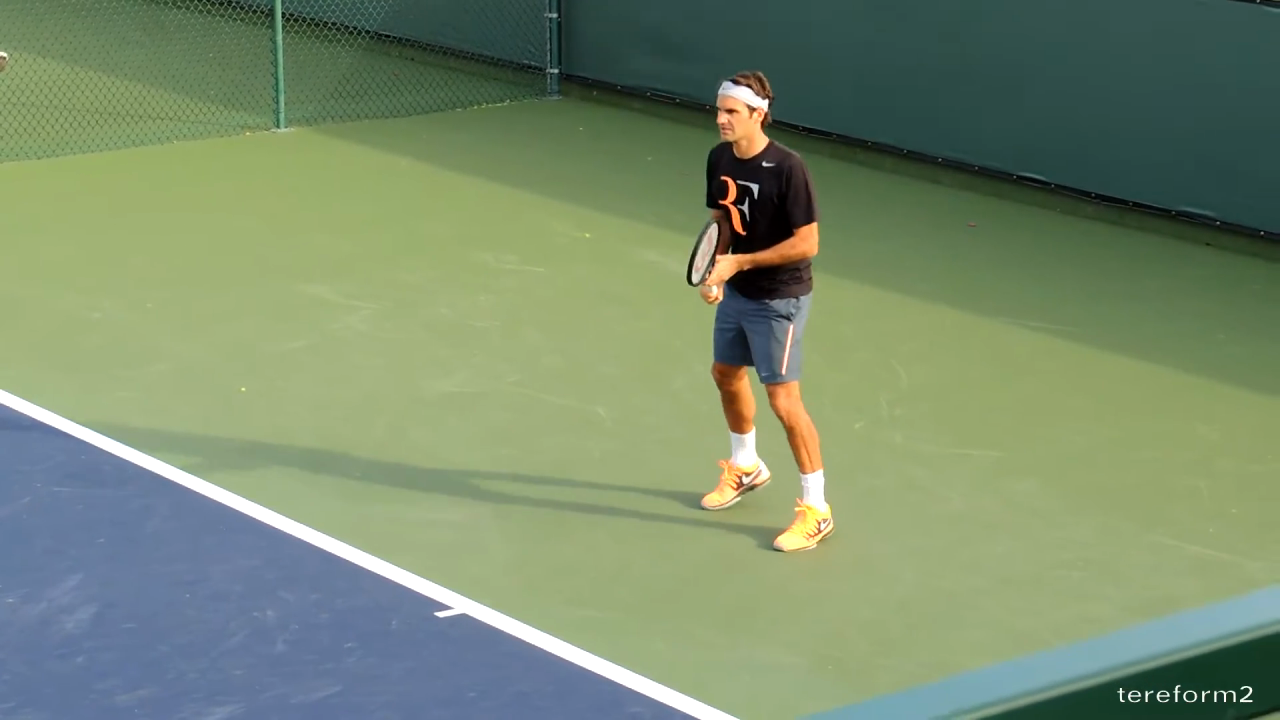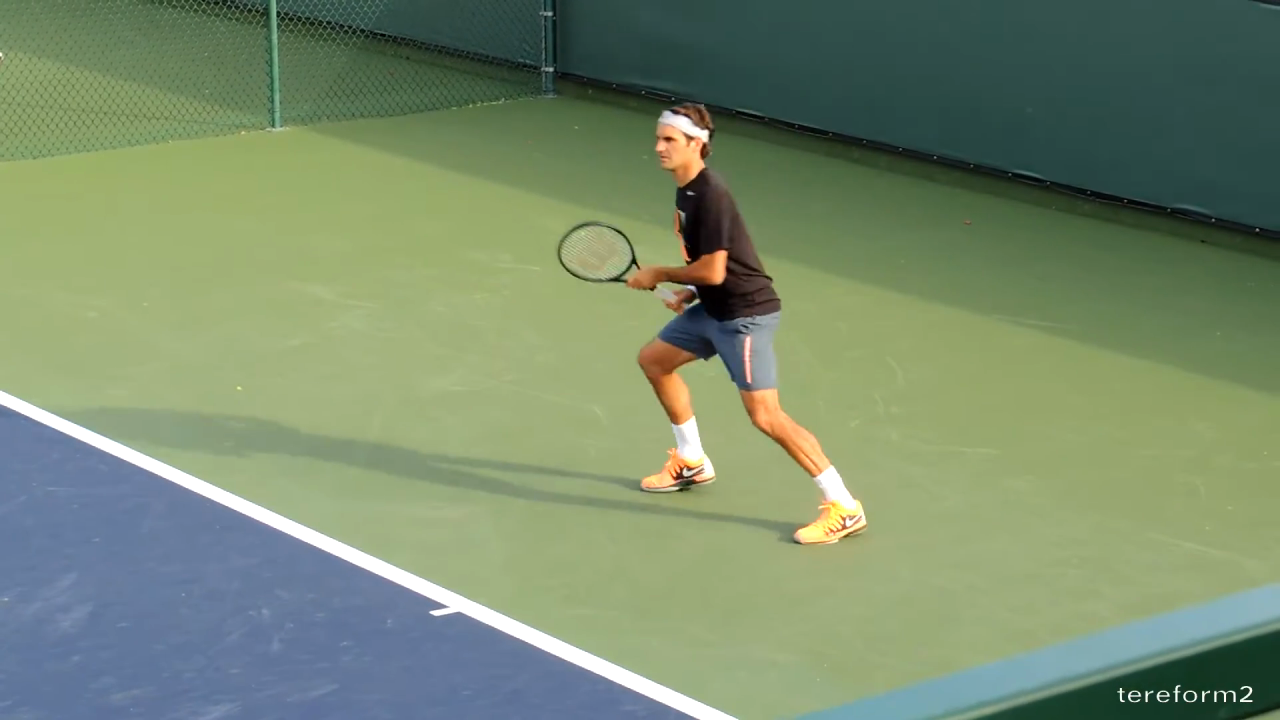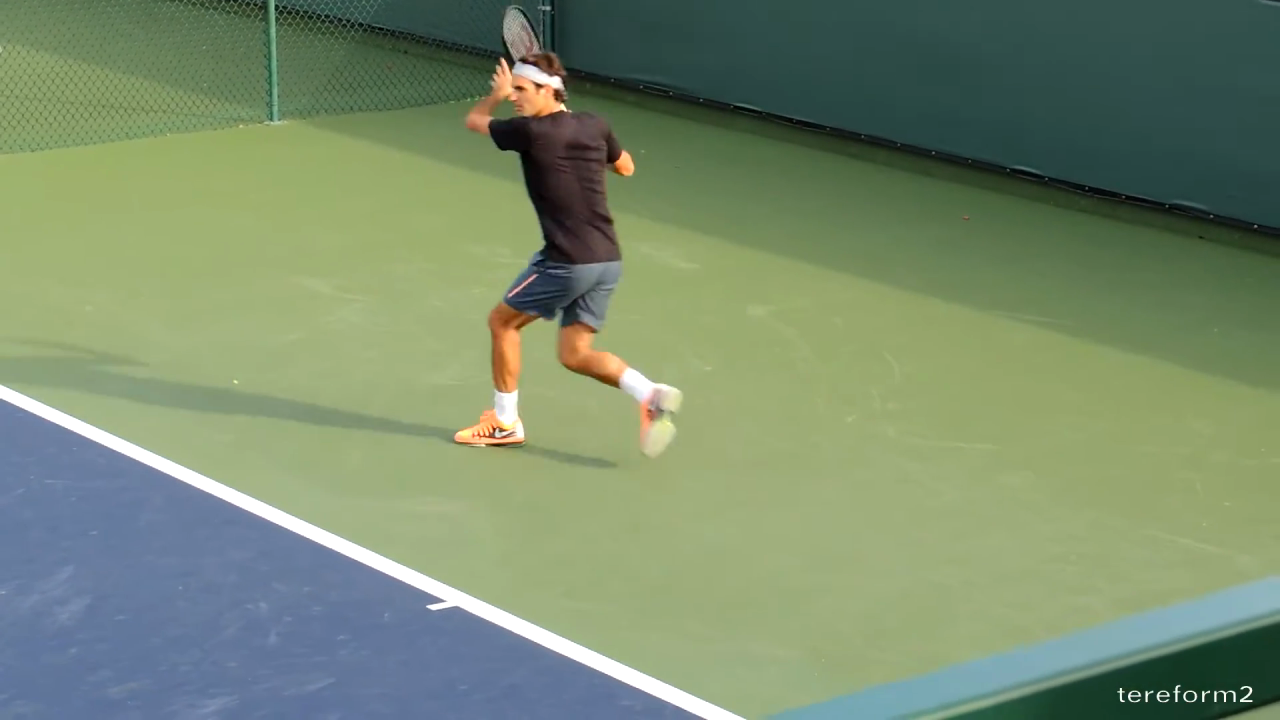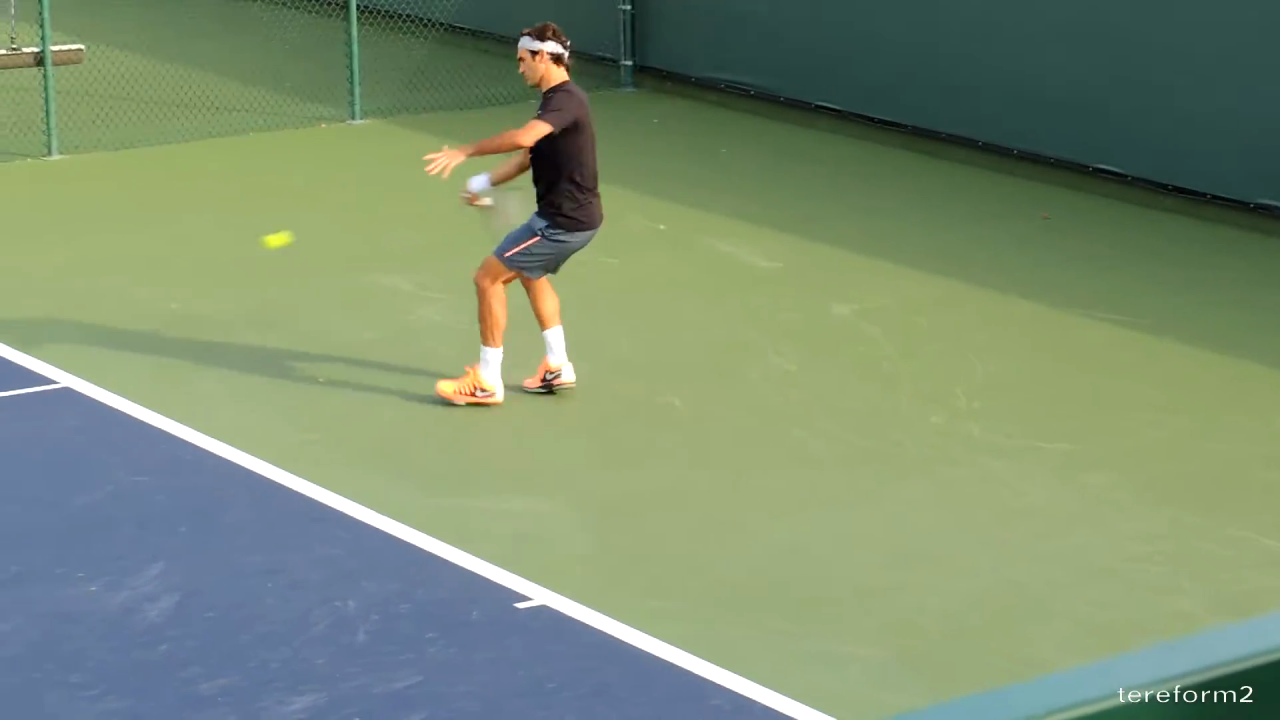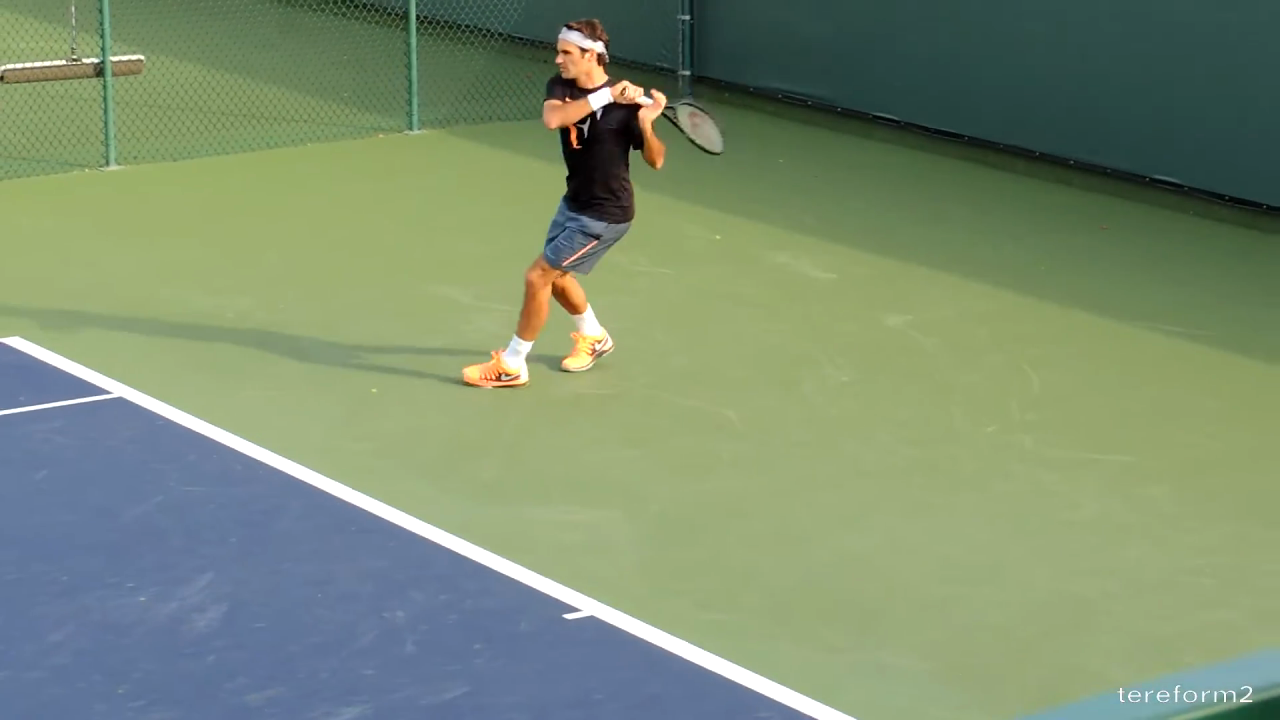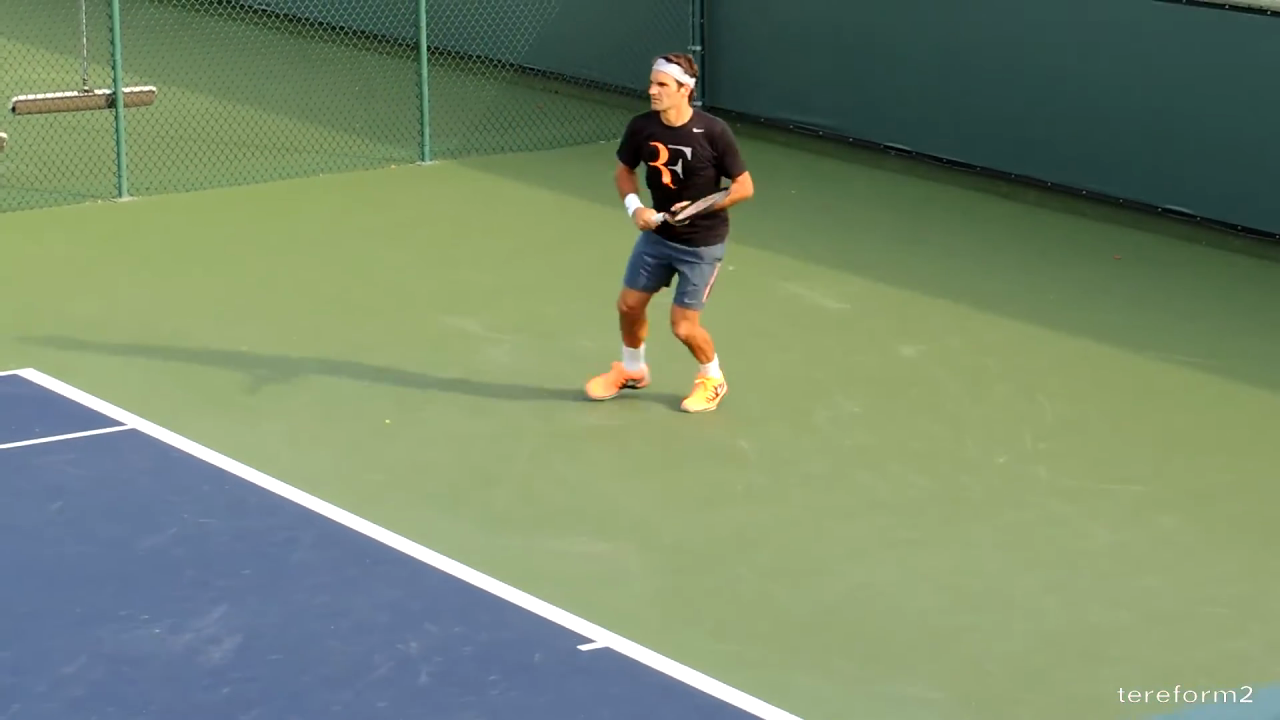
dt=0.4s
person 1, frame 1
left shoulder: (789, 168)
right shoulder: (718, 157)
left elbow: (808, 244)
left wrist: (739, 262)
right wrist: (716, 270)
left hip: (781, 298)
right hip: (738, 292)
left knee: (784, 402)
right knee: (726, 376)
left ankle: (816, 509)
right ankle: (746, 467)
person 1, frame 2
left shoulder: (709, 195)
right shoulder: (688, 189)
left elbow: (712, 271)
left wrist: (656, 275)
right wrist: (689, 292)
left hip: (747, 314)
right hip: (713, 309)
left knee: (766, 416)
right knee: (653, 359)
left ankle: (843, 506)
right ankle: (691, 461)
person 1, frame 3
left shoulder: (529, 131)
right shoulder: (595, 125)
left elbow: (474, 120)
right elbow: (626, 167)
left wrist: (494, 92)
left hip: (567, 261)
right hip: (607, 258)
left knee: (501, 322)
right knee: (575, 354)
left ankle: (504, 422)
right ankle: (652, 397)
person 1, frame 4
left shoulder: (563, 99)
right shoulder: (560, 99)
left elbow: (525, 137)
right elbow: (530, 156)
left wrist: (464, 152)
right wrist: (486, 181)
left hip: (563, 222)
right hip: (580, 218)
left knee: (487, 278)
right knee: (533, 275)
left ankle: (486, 382)
right ankle: (556, 367)
person 1, frame 5
left shoulder: (629, 102)
right shoulder: (559, 85)
left elbow: (656, 161)
right elbow: (551, 120)
left wrist: (647, 122)
right wrist: (606, 94)
left hip: (604, 215)
right hip: (575, 202)
left knee: (537, 278)
right knee: (553, 275)
left ankle: (511, 365)
right ankle: (594, 337)
person 1, frame 6
left shoulder: (714, 131)
right shoulder: (641, 127)
left elbow: (745, 187)
right elbow: (624, 171)
left wrist: (702, 208)
right wrist: (634, 206)
left hip: (702, 243)
right hip: (657, 233)
left knee: (684, 327)
right knee: (629, 305)
left ankle: (711, 379)
right ankle: (631, 370)
